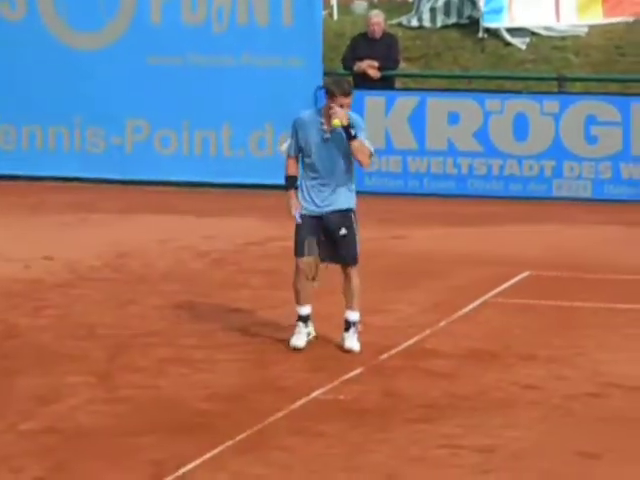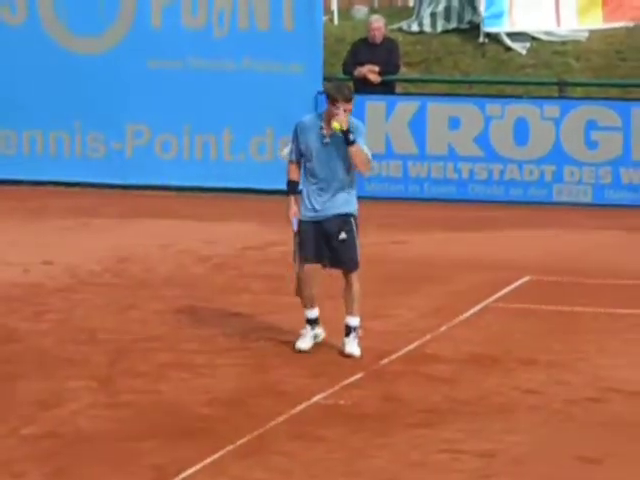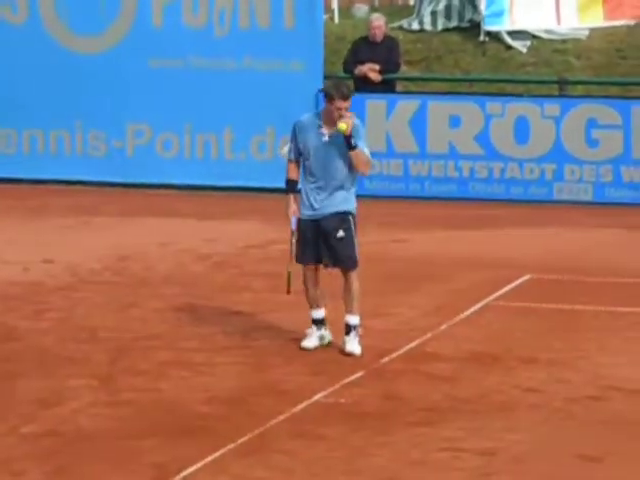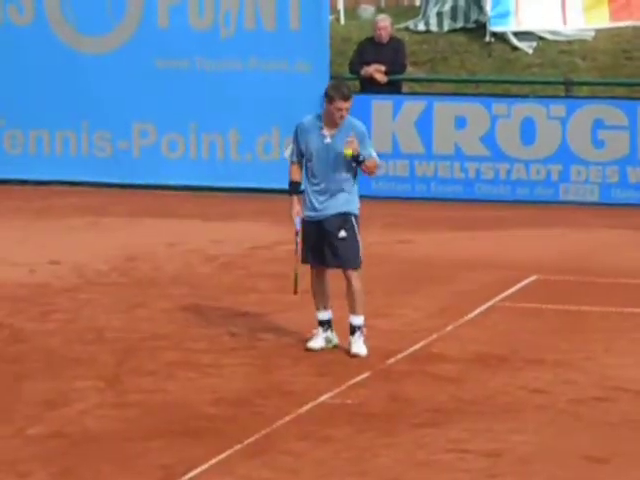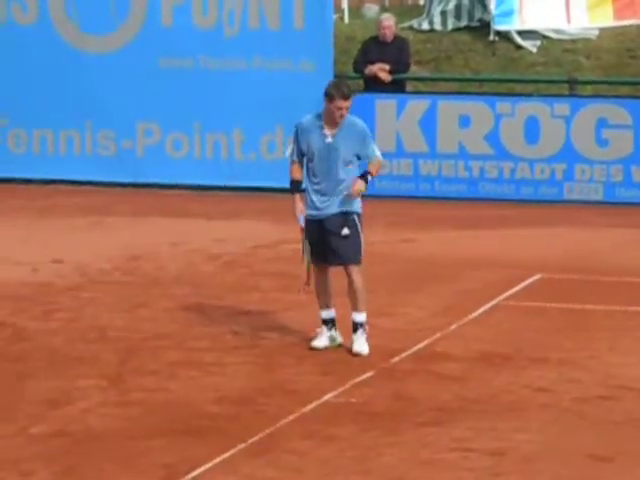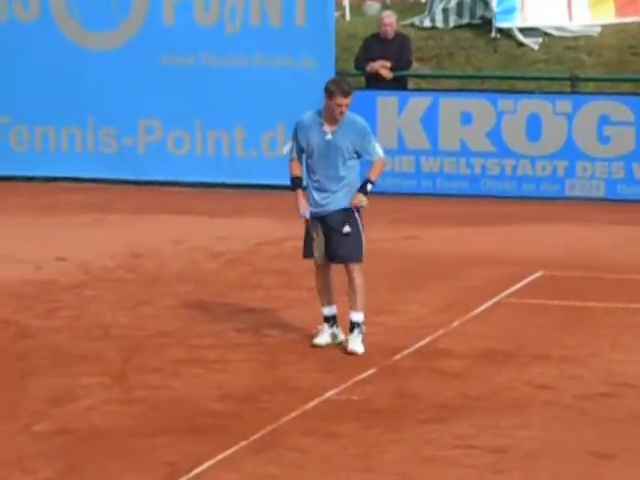
dt=0.1s
person 1, frame 1
left shoulder: (354, 123)
right shoulder: (303, 121)
left elbow: (366, 161)
right elbow: (293, 158)
left wrist: (347, 128)
right wrist: (292, 193)
left hip: (341, 206)
right hip: (308, 207)
left knee: (349, 267)
right knee: (303, 265)
left ankle: (351, 328)
right ankle: (304, 323)
person 1, frame 2
left shoulder: (354, 128)
right shoulder: (304, 126)
left elbow: (363, 167)
right elbow: (294, 163)
left wrist: (346, 133)
right wrist: (292, 199)
left hip: (342, 210)
right hip: (309, 212)
left knee: (350, 272)
right knee: (305, 271)
left ankle: (352, 333)
right ankle: (312, 326)
person 1, frame 3
left shoulder: (354, 128)
right shoulder: (302, 126)
left elbow: (363, 168)
right elbow: (293, 163)
left wrist: (350, 136)
right wrist: (292, 197)
left hip: (340, 209)
right hip: (309, 210)
left knee: (349, 271)
right knee: (309, 270)
left ankle: (352, 332)
right ankle: (319, 327)
person 1, frame 4
left shoulder: (357, 130)
right shoulder: (304, 128)
left elbow: (373, 168)
right elbow: (296, 164)
left wrist: (358, 158)
right wrist: (295, 198)
left hip: (343, 210)
right hip: (312, 211)
left knee: (351, 272)
right knee: (317, 272)
left ankle: (357, 332)
right ankle: (326, 329)
person 1, frame 5
left shoulder: (358, 129)
right shoulder: (304, 127)
left elbow: (376, 161)
right elbow: (296, 163)
left wrist: (363, 179)
right wrist: (297, 196)
left hip: (345, 210)
right hip: (315, 211)
left knee: (352, 268)
right knee: (319, 268)
left ankle: (360, 329)
right ankle: (329, 328)
person 1, frame 6
left shoulder: (358, 126)
right shoulder: (304, 124)
left elbow: (379, 159)
right elbow: (296, 160)
left wrist: (365, 189)
right wrist: (299, 193)
left hip: (346, 207)
right hip: (316, 207)
left knee: (353, 266)
right knee: (321, 265)
left ankle: (356, 329)
right ankle: (331, 325)
